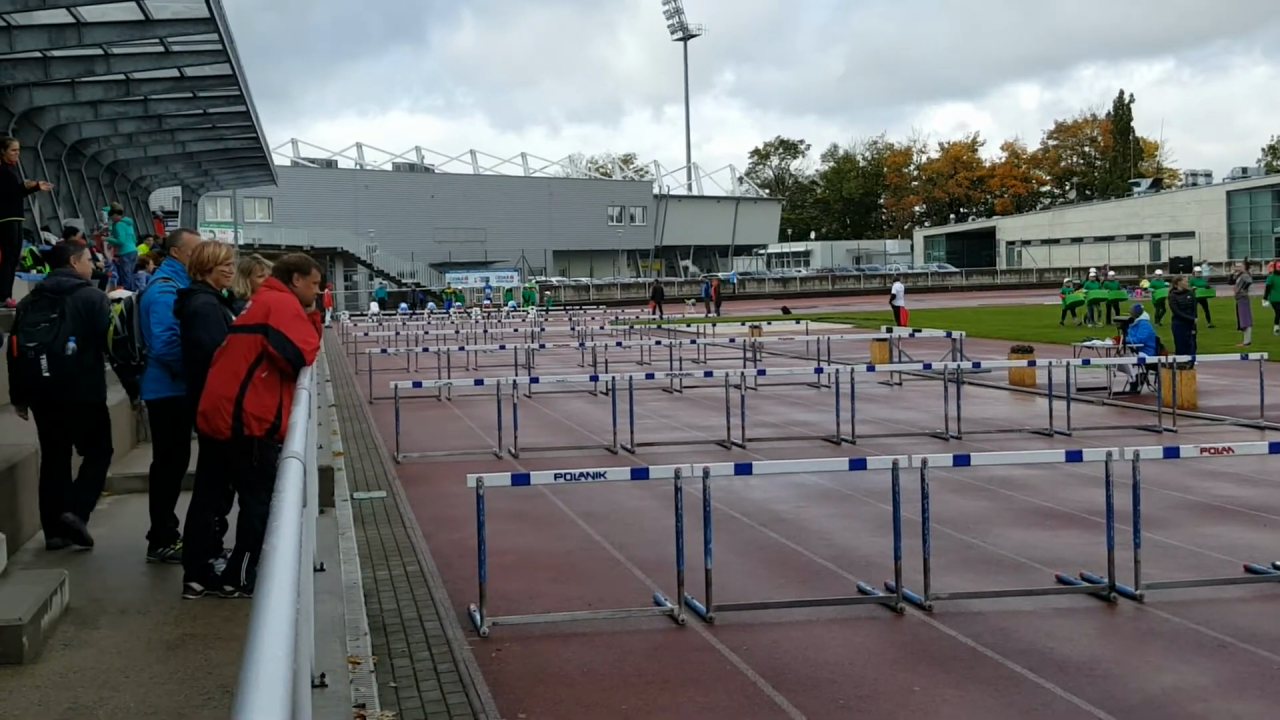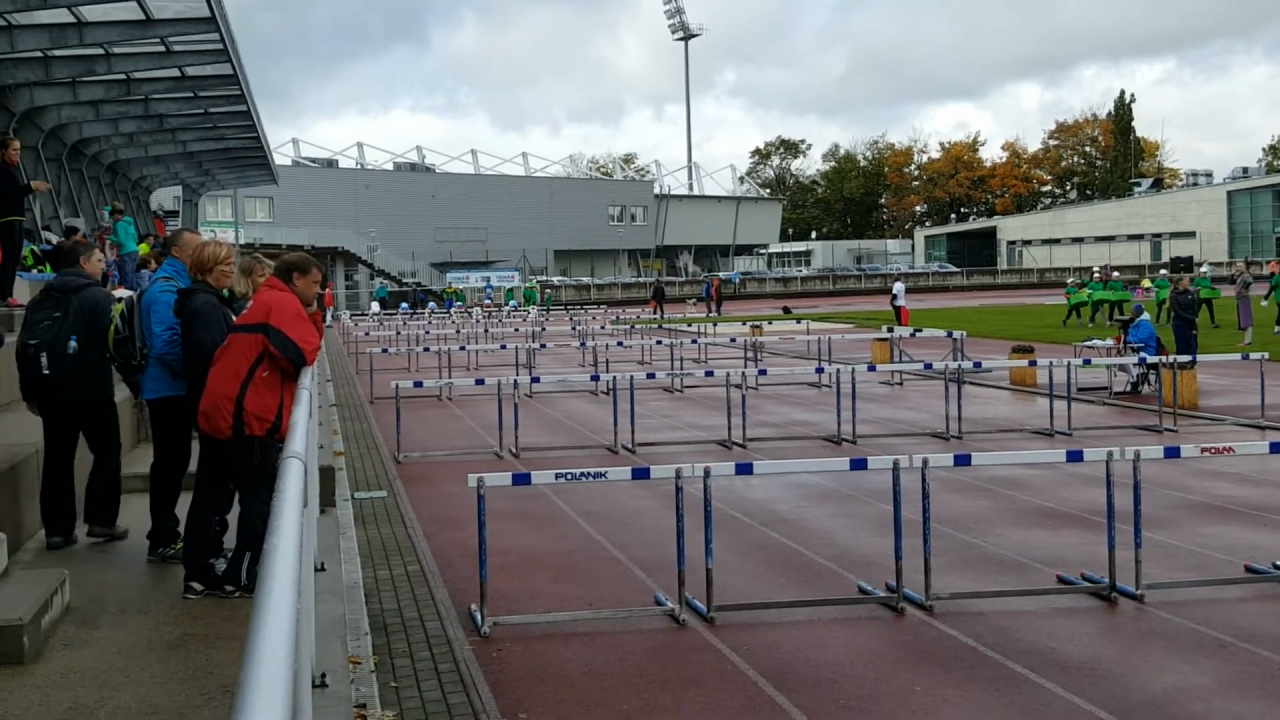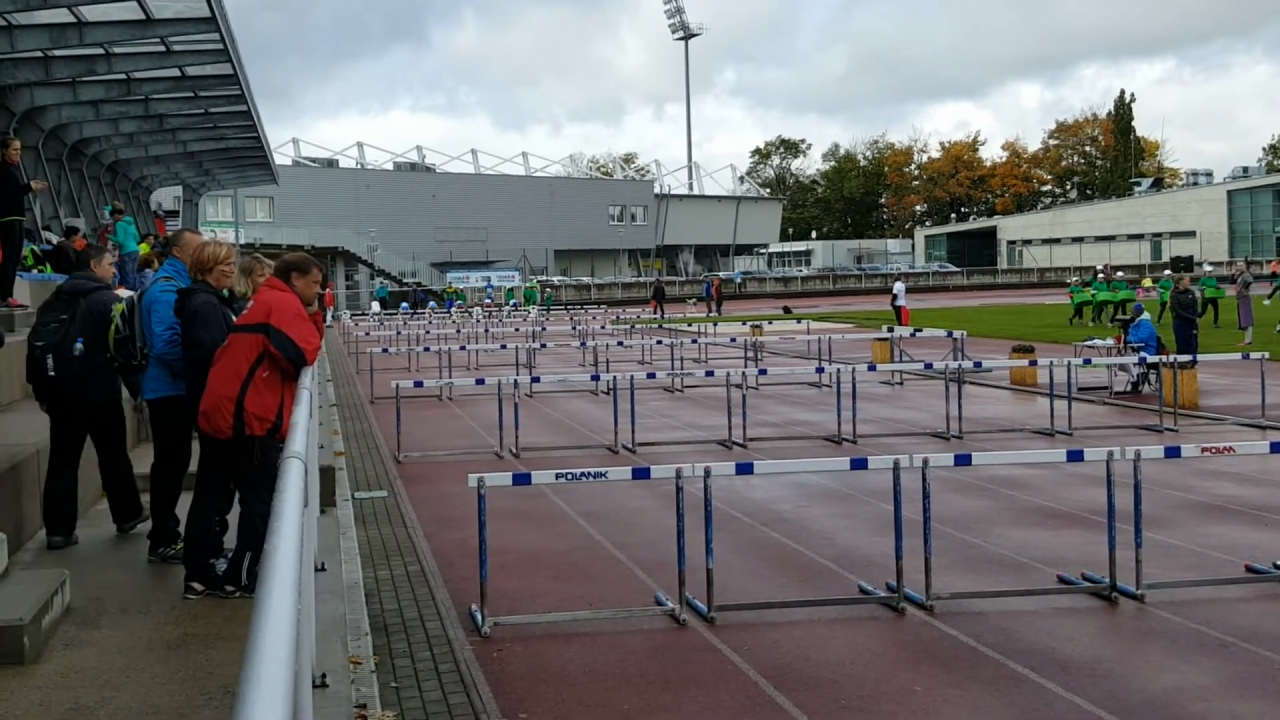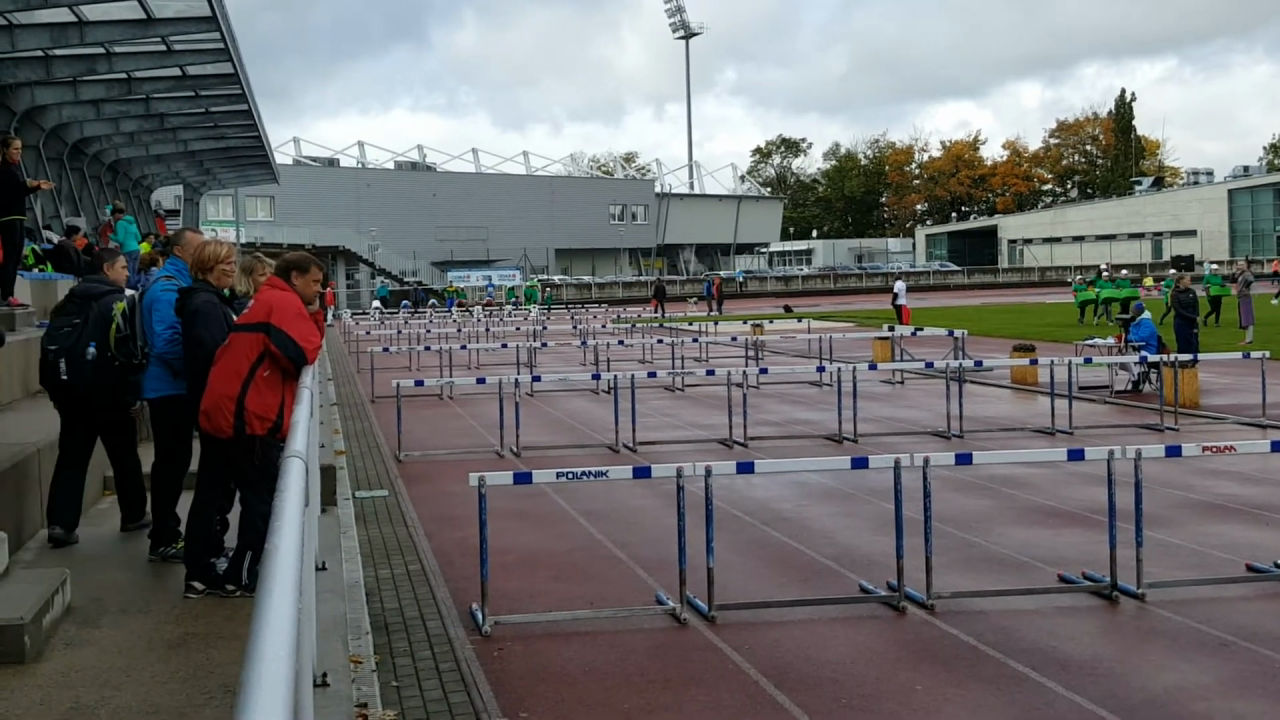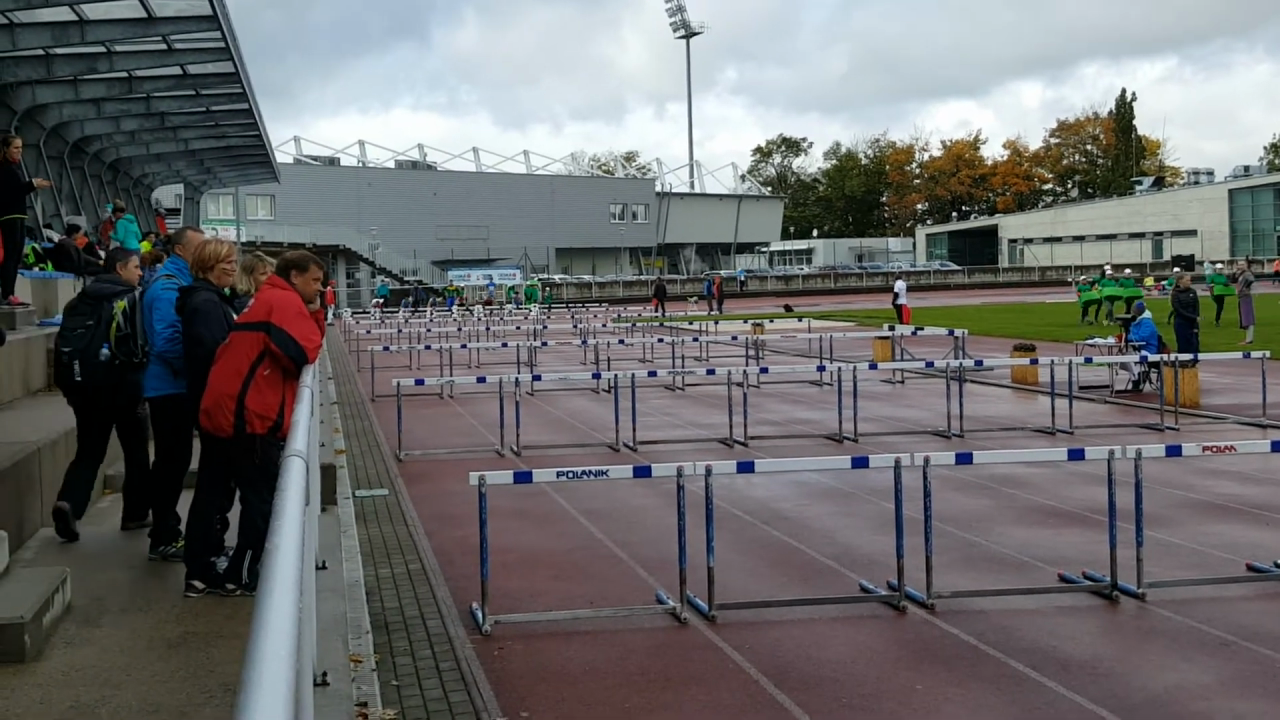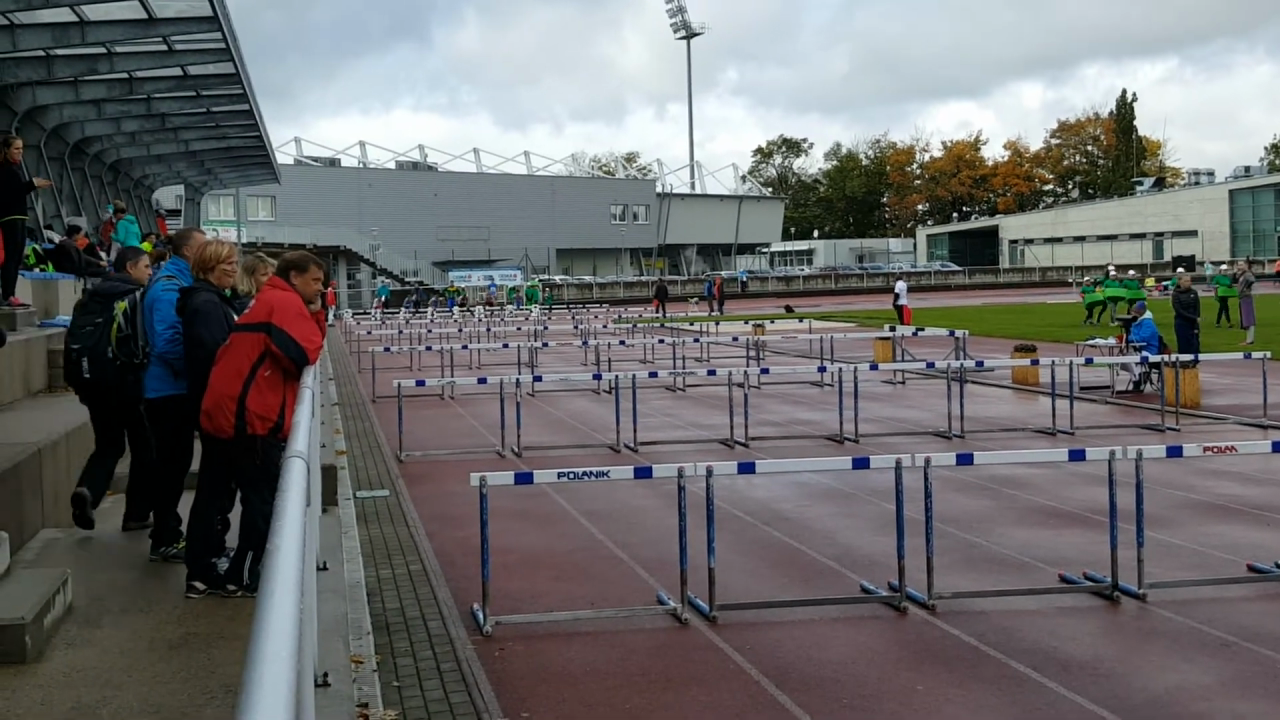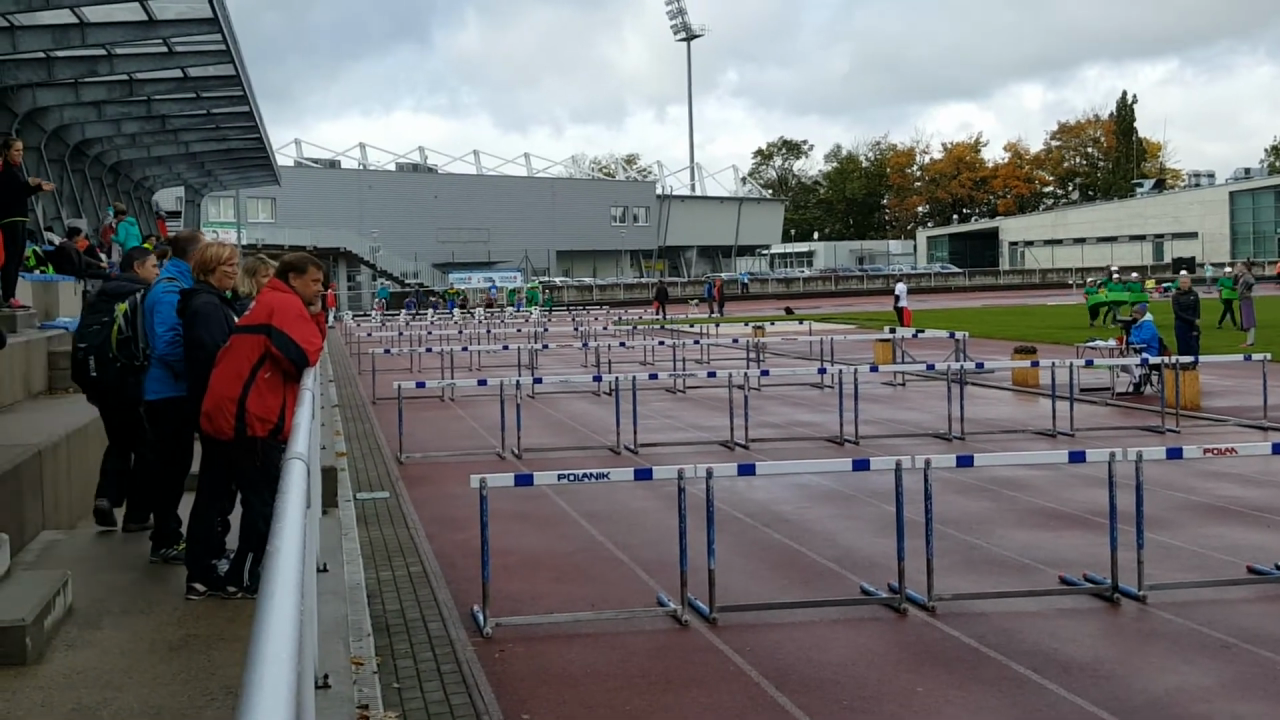
dt=0.1s
person 1, frame 1
left shoulder: (213, 301)
right shoulder: (204, 306)
right elbow: (212, 358)
left knee: (218, 481)
right knee: (212, 485)
left ankle: (211, 554)
right ankle: (198, 571)
person 1, frame 2
left shoulder: (214, 301)
right shoulder: (204, 305)
right elbow: (212, 358)
left knee: (219, 481)
right knee: (213, 484)
left ankle: (211, 555)
right ankle: (199, 570)
person 1, frame 3
left shoulder: (214, 301)
right shoulder: (204, 305)
right elbow: (212, 358)
left knee: (219, 481)
right knee: (213, 484)
left ankle: (211, 555)
right ankle: (199, 570)
person 1, frame 4
left shoulder: (215, 300)
right shoulder: (204, 304)
right elbow: (213, 358)
left knee: (220, 480)
right knee: (214, 483)
left ankle: (212, 553)
right ankle: (200, 569)
person 1, frame 5
left shoulder: (216, 299)
right shoulder: (205, 304)
right elbow: (213, 357)
left knee: (221, 479)
right knee: (215, 481)
left ankle: (212, 552)
person 1, frame 6
left shoulder: (216, 300)
right shoulder: (205, 304)
right elbow: (214, 358)
right wrist: (231, 402)
left hip: (222, 404)
right hip: (217, 405)
left knee: (221, 480)
right knee: (216, 483)
left ankle: (213, 554)
right ankle: (201, 570)
person 1, frame 7
left shoulder: (217, 302)
right shoulder: (206, 306)
right elbow: (214, 359)
left knee: (221, 482)
right knee: (215, 484)
left ankle: (213, 555)
right ankle: (201, 571)
person 2, frame 1
left shoulder: (264, 301)
right shoulder: (283, 304)
right elbow: (300, 356)
left wrist: (312, 316)
right wrist: (311, 318)
left hip: (223, 412)
right hip: (248, 417)
left knee: (214, 496)
right knee: (260, 501)
left ankle: (199, 575)
right ankle: (238, 579)
person 2, frame 2
left shoulder: (266, 301)
right shoulder: (285, 304)
right elbow: (302, 356)
left wrist: (312, 316)
right wrist: (312, 318)
left hip: (223, 412)
right hip: (249, 418)
right knee: (260, 501)
left ankle: (199, 575)
right ankle: (239, 579)
person 2, frame 3
left shoulder: (266, 300)
right shoulder: (285, 304)
right elbow: (302, 356)
left wrist: (313, 316)
right wrist: (312, 318)
left hip: (224, 412)
right hip: (249, 417)
left knee: (215, 496)
right knee: (261, 500)
left ankle: (199, 575)
right ankle: (239, 579)
person 2, frame 4
left shoulder: (267, 300)
right shoulder: (286, 303)
right elbow: (302, 355)
left wrist: (313, 316)
right wrist: (312, 318)
left hip: (223, 412)
right hip: (249, 417)
left knee: (214, 495)
right knee: (261, 500)
left ankle: (200, 574)
right ankle: (240, 578)
person 2, frame 5
left shoulder: (267, 299)
right shoulder: (286, 302)
left elbow: (299, 348)
right elbow: (302, 354)
left wrist: (314, 314)
right wrist: (312, 317)
left hip: (224, 410)
right hip: (249, 415)
left knee: (214, 494)
right knee: (261, 499)
left ankle: (200, 573)
right ankle: (241, 577)
person 2, frame 6
left shoulder: (268, 300)
right shoulder: (287, 303)
right elbow: (303, 355)
left wrist: (316, 315)
right wrist: (315, 316)
left hip: (225, 412)
right hip: (251, 417)
left knee: (214, 496)
right knee: (263, 500)
left ankle: (201, 574)
right ankle: (241, 578)
person 2, frame 7
left shoulder: (268, 302)
right shoulder: (287, 305)
right elbow: (304, 357)
left wrist: (316, 316)
right wrist: (315, 317)
left hip: (225, 413)
right hip: (251, 419)
right knee: (263, 502)
left ankle: (202, 575)
right ankle: (242, 580)
person 3, frame 1
left shoulder: (176, 285)
right shoulder: (166, 290)
right elbow: (166, 346)
left hip: (173, 388)
right hip: (169, 389)
left knee: (173, 462)
right knee: (170, 463)
left ankle: (166, 533)
right ankle: (161, 541)
person 3, frame 2
left shoulder: (178, 284)
right shoulder: (168, 289)
right elbow: (167, 345)
left hip: (174, 388)
right hip: (170, 388)
left knee: (173, 461)
right knee: (170, 463)
left ankle: (166, 533)
right ankle: (162, 541)
person 3, frame 3
left shoulder: (178, 284)
right shoulder: (168, 290)
right elbow: (167, 345)
left hip: (174, 388)
right hip: (170, 389)
left knee: (173, 462)
right knee: (171, 463)
left ankle: (166, 533)
right ankle: (162, 541)
person 3, frame 4
left shoulder: (179, 283)
right shoulder: (169, 288)
right elbow: (168, 344)
left hip: (174, 387)
right hip: (170, 388)
left knee: (174, 461)
right knee: (172, 462)
left ankle: (167, 532)
right ankle: (163, 541)
person 3, frame 5
left shoulder: (179, 282)
right shoulder: (169, 287)
right elbow: (168, 342)
left hip: (175, 386)
right hip: (170, 387)
left knee: (174, 460)
right knee: (172, 461)
left ankle: (167, 531)
right ankle: (163, 539)
person 3, frame 6
left shoulder: (178, 283)
right shoulder: (170, 288)
right elbow: (168, 344)
left hip: (173, 387)
right hip: (171, 388)
left knee: (175, 461)
right knee: (172, 462)
left ankle: (168, 532)
right ankle: (164, 540)
person 3, frame 7
left shoulder: (178, 285)
right shoulder: (171, 290)
right elbow: (169, 346)
left hip: (174, 388)
right hip: (171, 390)
left knee: (174, 463)
right knee: (172, 464)
left ankle: (168, 534)
right ankle: (164, 542)
person 4, frame 1
left shoulder: (30, 301)
right shoulder: (91, 297)
left elbow: (14, 350)
left wrist: (18, 395)
right wrist: (133, 385)
left hip: (41, 392)
right hip: (81, 392)
left knee: (53, 458)
right knee: (97, 454)
left ankle: (55, 530)
right ankle: (74, 514)
person 4, frame 2
left shoulder: (42, 299)
right shoulder: (99, 296)
left elbow: (25, 347)
left wrist: (29, 392)
left hip: (51, 390)
right hip: (91, 390)
left knee: (57, 458)
right knee: (107, 454)
left ankle: (58, 530)
right ankle: (101, 521)
person 4, frame 3
left shoulder: (52, 301)
right shoulder: (107, 300)
left elbow: (35, 348)
left wrist: (41, 391)
left hip: (59, 391)
right hip: (97, 391)
left knee: (62, 459)
right knee: (114, 455)
left ankle: (58, 529)
right ankle: (128, 515)
person 4, frame 4
left shoulder: (65, 303)
right shoulder: (119, 302)
left elbow: (49, 348)
right elbow: (130, 351)
left wrist: (55, 391)
right wrist: (135, 392)
left hip: (72, 393)
right hip: (110, 394)
left knee: (71, 457)
right knee: (124, 455)
left ankle: (60, 521)
right ankle: (133, 515)
person 4, frame 5
left shoulder: (77, 302)
right shoulder: (130, 301)
left elbow: (63, 347)
right elbow: (138, 350)
left wrist: (69, 389)
right wrist: (140, 389)
left hip: (85, 391)
right hip: (122, 392)
left knee: (88, 453)
right knee: (136, 452)
left ankle: (68, 503)
right ankle: (135, 514)
person 4, frame 6
left shoulder: (88, 299)
right shoulder: (139, 299)
left elbow: (73, 344)
right elbow: (147, 347)
left wrist: (80, 386)
left hip: (97, 388)
right hip: (132, 387)
left knee: (107, 447)
right knee: (142, 451)
left ankle: (86, 490)
right ankle: (136, 515)
person 4, frame 7
left shoulder: (96, 298)
right shoulder: (145, 299)
left elbow: (82, 343)
left wrist: (88, 386)
left hip: (104, 386)
right hip: (136, 387)
left knee: (119, 444)
right knee: (143, 450)
left ankle: (106, 498)
right ankle: (137, 515)
